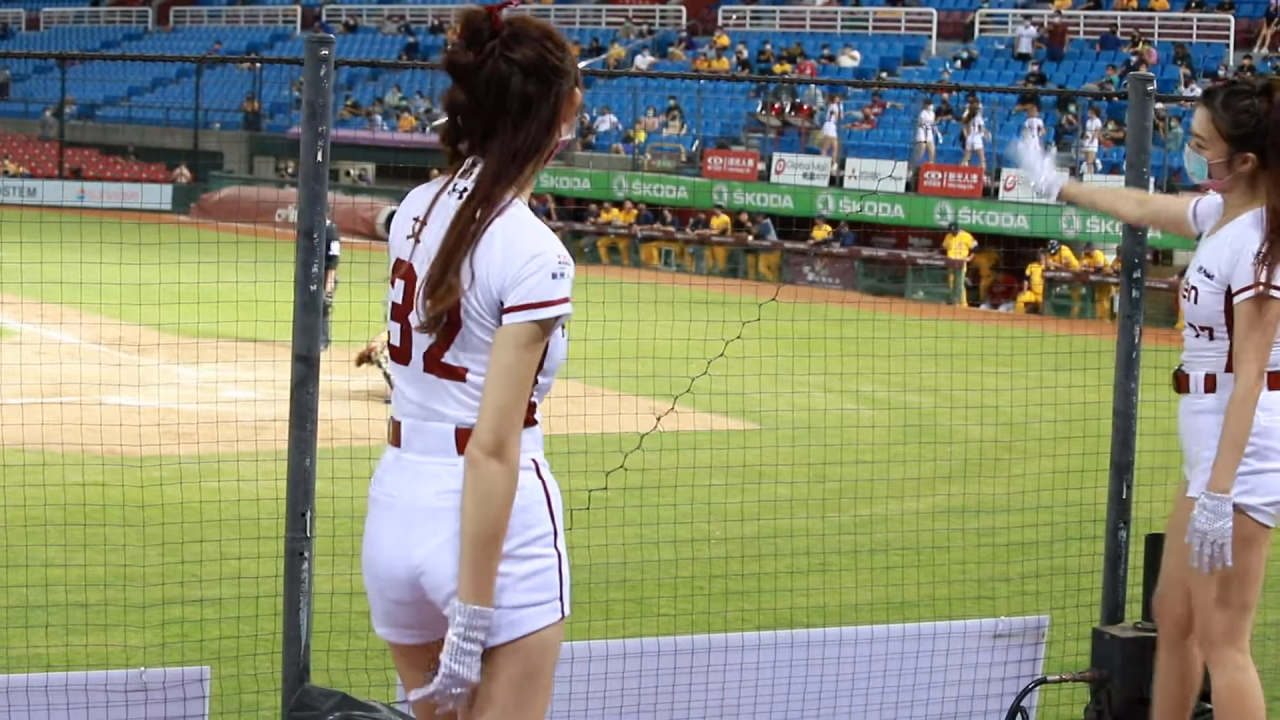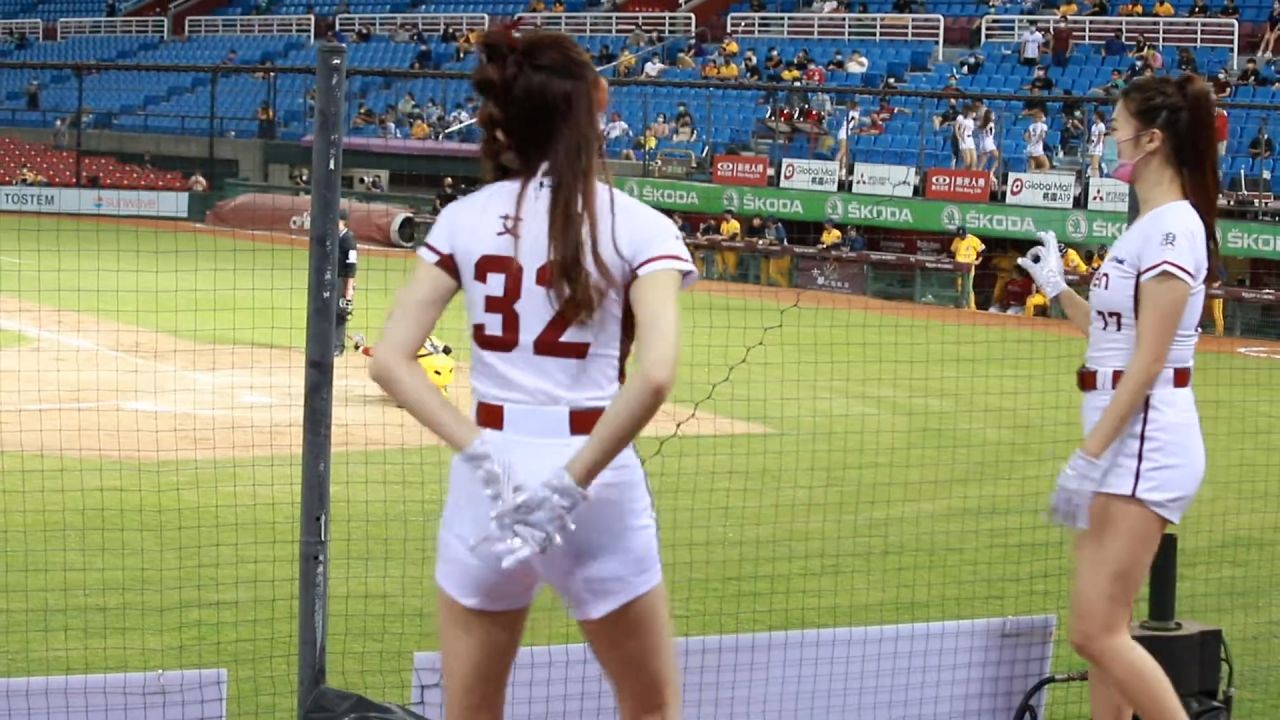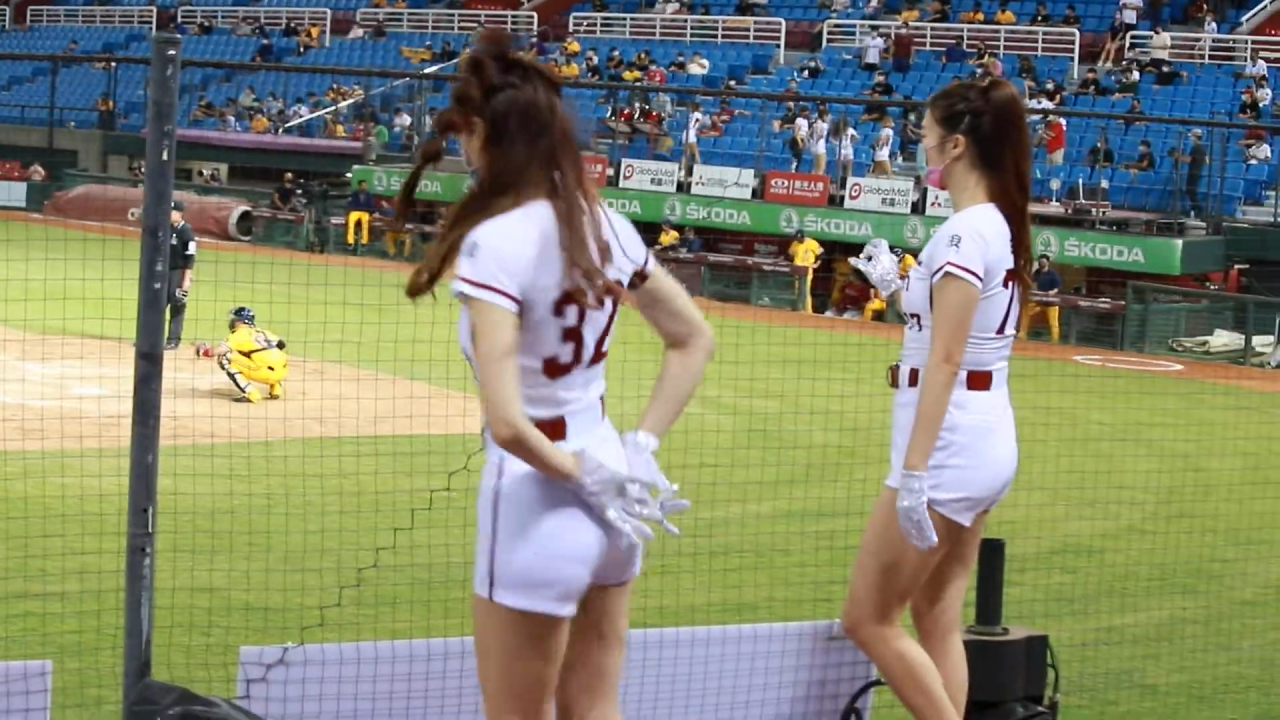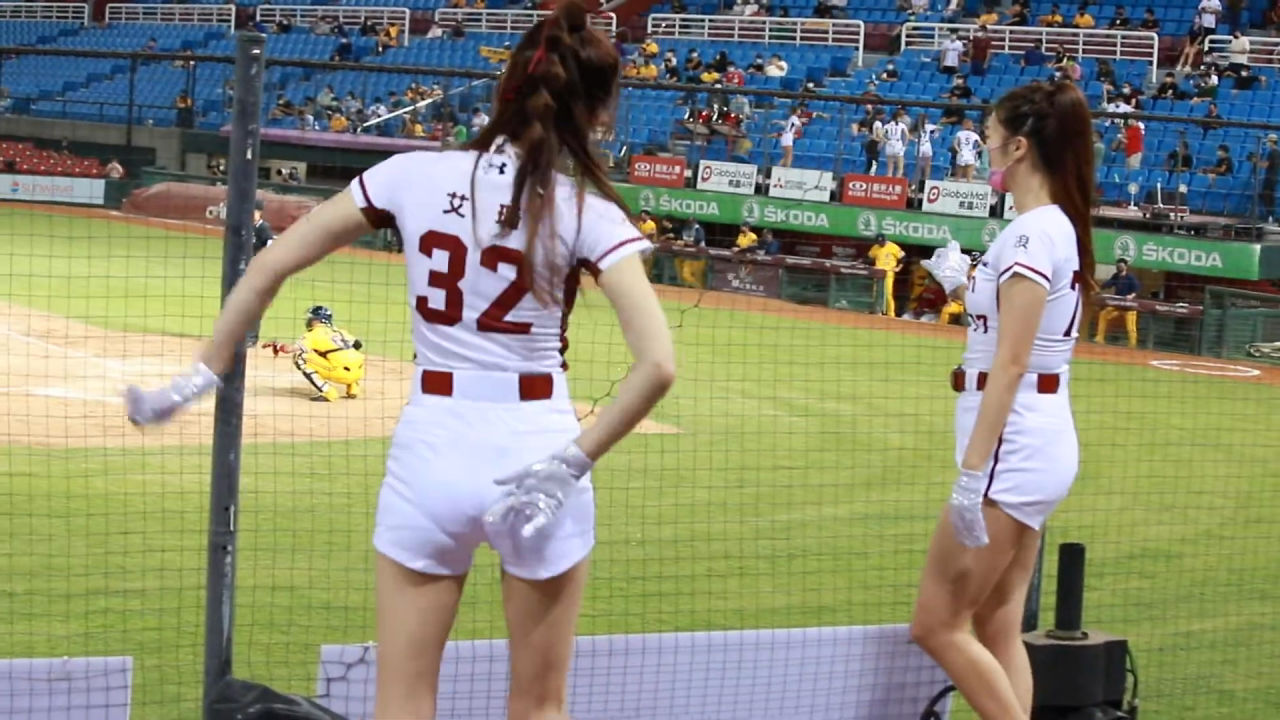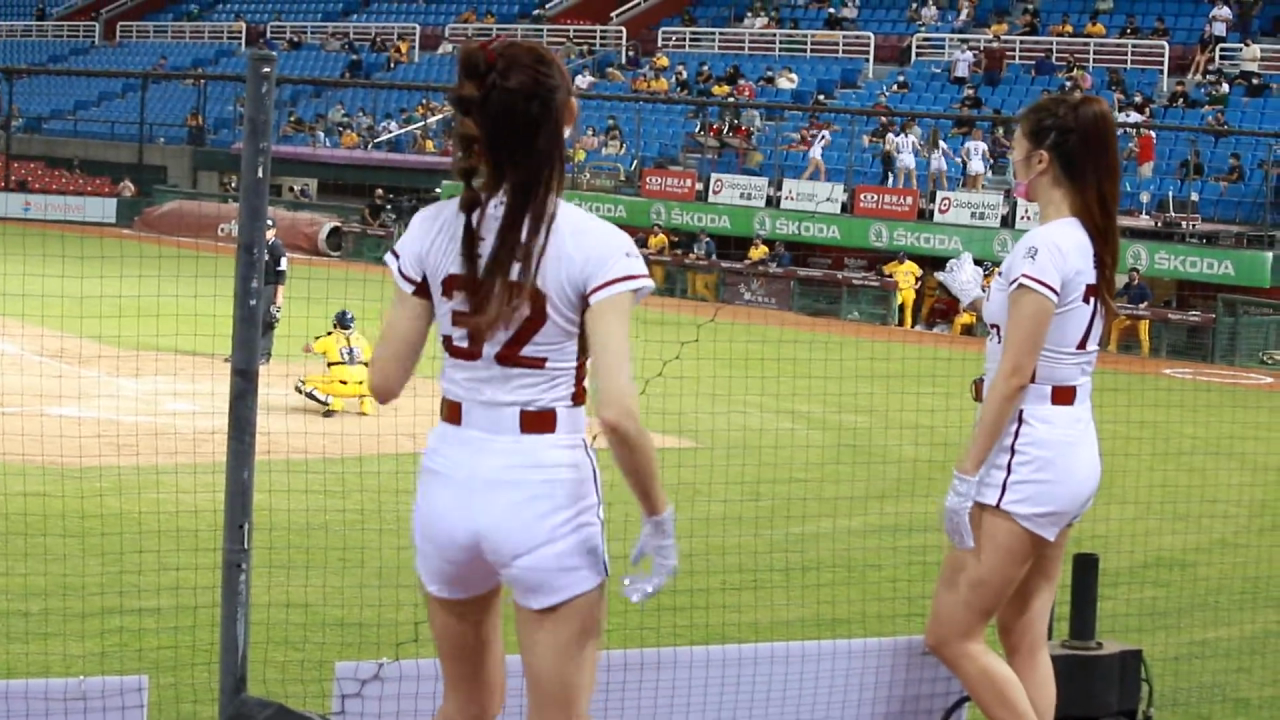
dt=0.7s
person 1, frame 1
left shoulder: (416, 209)
right shoulder: (534, 253)
right elbow: (495, 446)
right wrist: (472, 622)
left hip: (394, 515)
right hip: (494, 532)
person 1, frame 2
left shoulder: (465, 217)
right shoulder: (641, 227)
left elbow: (390, 360)
right elbow: (654, 377)
left wrist: (481, 456)
right wrist: (569, 486)
left hip: (488, 497)
right hip: (597, 494)
person 1, frame 3
left shoulder: (494, 244)
right shoulder: (606, 225)
left elbow: (504, 419)
right elbow: (695, 339)
left wrist: (583, 479)
right wrist: (639, 448)
left hip: (538, 510)
right hip: (600, 505)
person 1, frame 4
left shoulder: (407, 171)
right shoulder: (590, 212)
left elbow: (277, 260)
right elbow: (658, 365)
left wrist: (203, 371)
right wrist: (570, 461)
left hip: (431, 458)
right hip: (530, 458)
person 1, frame 5
left shoulder: (429, 229)
right shoulder: (597, 245)
left elbow: (384, 384)
right elbow: (620, 414)
right wrist: (657, 520)
left hip: (450, 488)
right hip: (550, 496)
person 2, frame 1
right shoulder: (1220, 215)
right elbow: (1143, 207)
left wrist: (1216, 492)
right wrist: (1061, 187)
right hip: (1212, 447)
left knee: (1219, 640)
right knee: (1173, 619)
person 2, frame 2
left shoulder: (1171, 228)
right shoulder: (1150, 225)
left elbow: (1147, 363)
left wrist: (1085, 459)
right wrist: (1055, 289)
left hip: (1144, 448)
right hip: (1124, 446)
left knee: (1096, 632)
right knee: (1100, 625)
person 2, frame 3
left shoulder: (965, 232)
right shoulder: (996, 226)
left elbow: (944, 362)
left wrist: (913, 472)
right wrist: (899, 288)
left hip: (950, 445)
right hip: (981, 442)
left knee: (868, 618)
right knee: (936, 622)
person 2, frame 4
left shoulder: (1030, 233)
right shoulder: (1057, 227)
left elbow: (1010, 365)
left wrist: (970, 472)
right wrist: (962, 286)
left hip: (1011, 449)
right hip: (1037, 446)
left knee: (937, 625)
right knee: (997, 628)
person 2, frame 5
left shoulder: (1044, 245)
right shoulder: (1089, 242)
left elbow: (1013, 375)
left wrist: (964, 476)
right wrist: (978, 298)
left hip: (1029, 457)
right hip: (1069, 452)
left knee: (951, 634)
right knee: (1023, 637)
